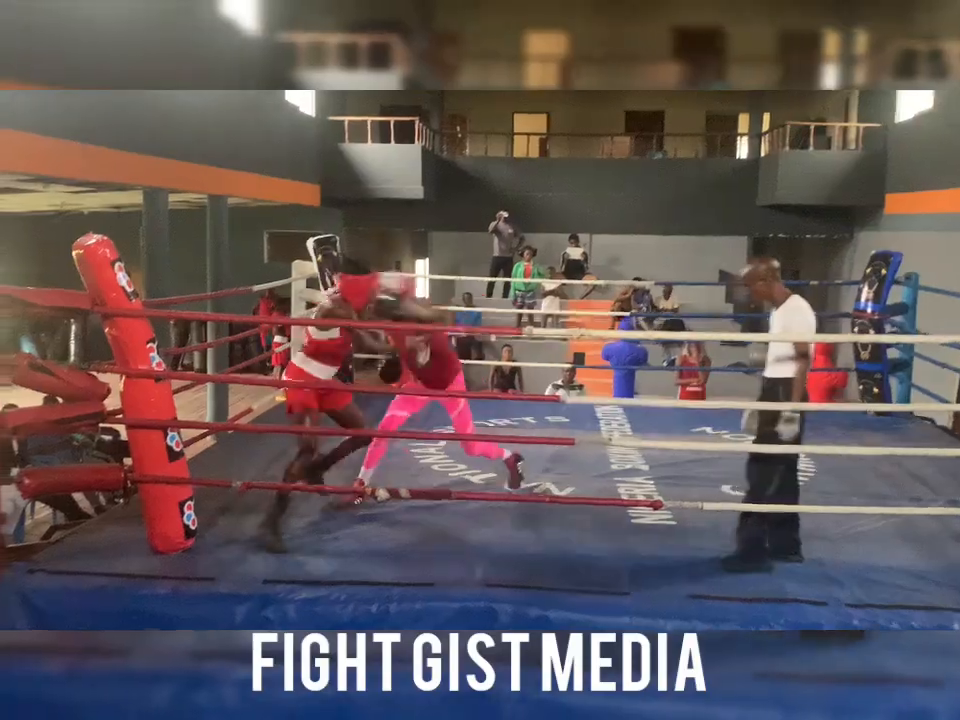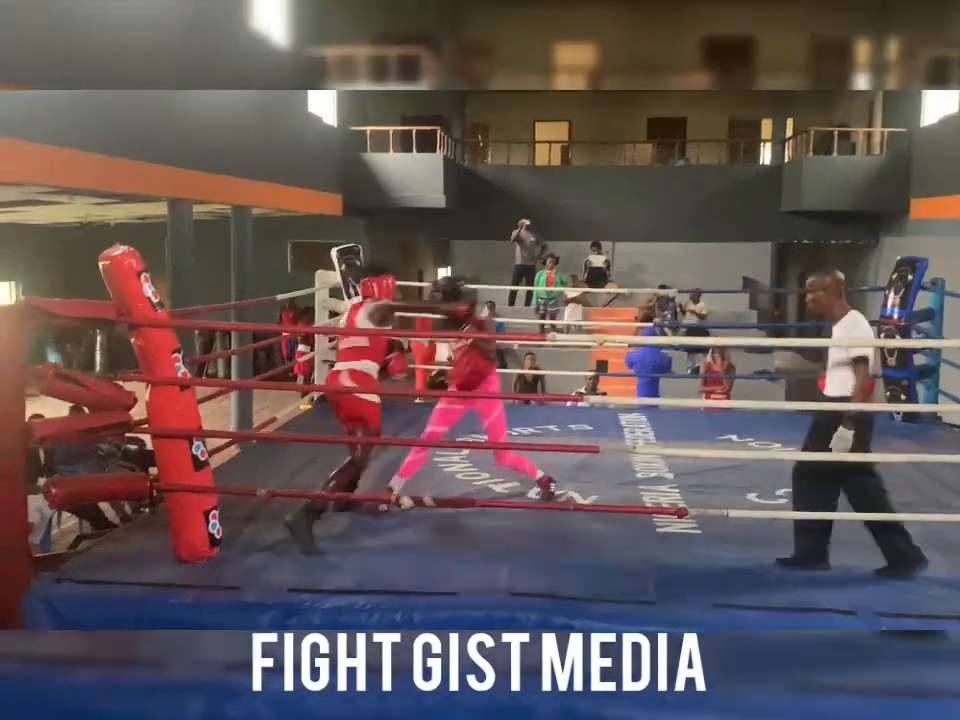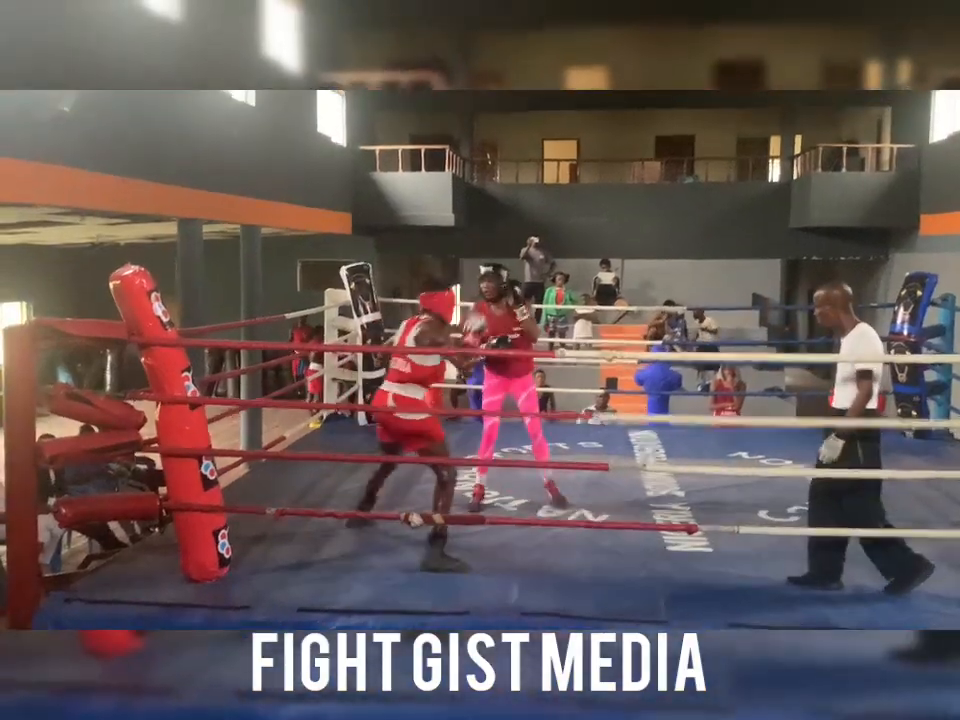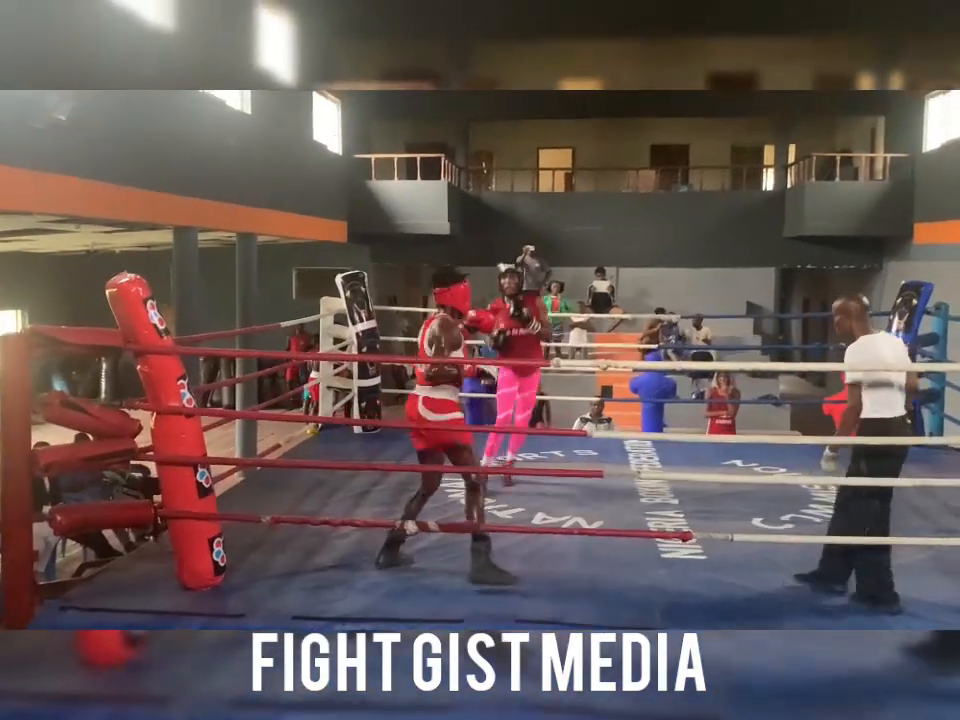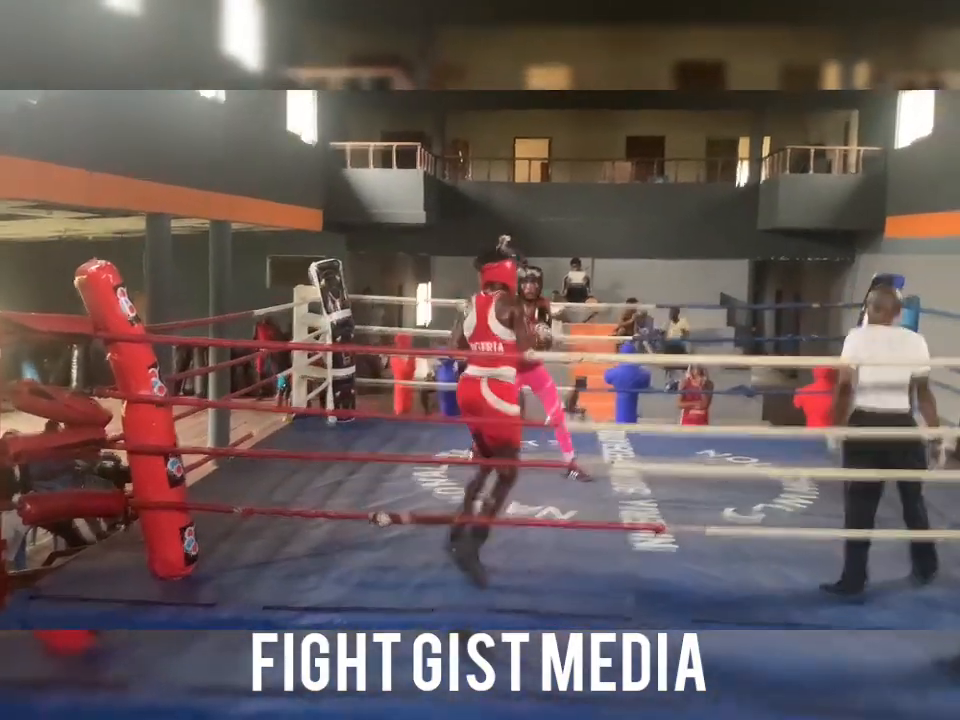
dt=0.4s
person 1, frame 1
left shoulder: (797, 310)
right shoulder: (778, 310)
left elbow: (802, 363)
left wrist: (793, 410)
right wrist: (758, 406)
left hip: (785, 397)
right hip: (773, 395)
left knee: (765, 472)
right knee: (780, 474)
left ankle: (753, 552)
right ankle: (786, 546)
person 1, frame 2
left shoulder: (855, 325)
right shoulder: (839, 325)
left elbow: (863, 379)
left wrist: (848, 425)
left hip: (848, 412)
right hip: (830, 412)
left knee: (863, 490)
right knee: (808, 476)
left ankle: (905, 556)
right ankle: (811, 553)
person 1, frame 3
left shoulder: (862, 338)
right shoulder: (849, 337)
left elbow: (864, 391)
left wrist: (839, 435)
left hip: (857, 430)
right hip: (843, 424)
left knee: (861, 504)
right knee: (823, 496)
left ankle: (907, 566)
right ankle: (825, 571)
person 1, frame 4
left shoulder: (857, 350)
right shoulder: (893, 341)
left elbow: (854, 406)
right elbow: (912, 386)
left wrist: (832, 447)
left hip: (875, 434)
right hip: (897, 428)
left knee: (865, 511)
right knee: (850, 503)
left ankle: (880, 593)
right ankle: (830, 574)
person 1, frame 5
left shoulder: (858, 336)
right shoulder: (915, 341)
left elbow: (844, 386)
right elbow: (923, 393)
left wrist: (837, 426)
right wrist: (937, 437)
left hip: (864, 424)
right hip: (901, 425)
left knee: (860, 502)
right knee: (912, 498)
left ankle: (853, 579)
right ankle: (924, 568)
person 2, frame 1
left shoulder: (338, 301)
right shoulder: (333, 308)
right elbow: (370, 344)
left hip: (327, 380)
right hip: (303, 378)
left knee: (361, 433)
right knee: (308, 447)
left ankle: (312, 469)
right ankle: (272, 521)
person 2, frame 2
left shoulder: (351, 312)
right shoulder: (379, 307)
right elbow: (413, 305)
left wrist: (387, 360)
left hip: (338, 381)
right hip: (357, 385)
left knee: (370, 438)
right knee: (359, 459)
left ankle: (345, 493)
right ankle: (304, 519)
person 2, frame 3
left shoulder: (407, 326)
right shoulder: (436, 333)
right elbow: (465, 367)
left hip: (385, 402)
right hip: (410, 408)
left knee: (389, 462)
right knee: (446, 474)
left ankle: (361, 513)
right ankle: (435, 552)
person 2, frame 4
left shoulder: (433, 322)
right shoulder: (448, 328)
right elbow: (433, 372)
right wrist: (466, 371)
left hip: (420, 406)
right hip: (437, 409)
left knee: (429, 483)
right knee: (475, 480)
left ankle: (391, 549)
right ankle: (481, 560)
person 2, frame 5
left shoulder: (470, 304)
right shoulder: (510, 303)
left elbow: (456, 348)
right elbow: (526, 353)
left hip: (468, 387)
right hip: (496, 392)
left knee: (485, 466)
right knee: (507, 474)
left ankle: (459, 536)
right ankle: (471, 547)
person 3, frame 1
left shoulder: (421, 322)
right wrist: (392, 362)
left hip: (448, 381)
right hip: (420, 382)
left knee: (471, 446)
right knee: (385, 429)
left ankle: (511, 459)
right ankle: (360, 485)
person 3, frame 2
left shoulder: (474, 316)
right shoulder: (455, 317)
left elbow: (487, 353)
left wrist: (463, 328)
left hip: (484, 387)
right hip: (460, 388)
left knee: (502, 456)
right knee: (427, 440)
left ankle: (543, 480)
right ankle: (392, 493)
person 3, frame 3
left shoulder: (520, 302)
right shoulder: (478, 310)
left elbow: (533, 338)
right elbow: (470, 344)
left wrist: (519, 307)
right wrist: (488, 345)
left hip: (522, 374)
right hip: (495, 375)
left knee: (536, 430)
right knee: (490, 431)
left ankle: (549, 482)
right ankle: (479, 489)
person 3, frame 4
left shoulder: (534, 302)
right shoulder: (494, 307)
left elbow: (548, 336)
right elbow: (486, 336)
left wrist: (529, 321)
right wrist: (494, 339)
left hip: (531, 369)
right hip: (508, 369)
left knee: (522, 420)
right knee: (504, 419)
left ankle: (509, 461)
right ankle: (484, 469)
person 3, frame 5
left shoulder: (543, 307)
left elbow: (548, 344)
left wrist: (545, 330)
left hip: (535, 367)
left knee: (557, 414)
left ankle: (570, 464)
